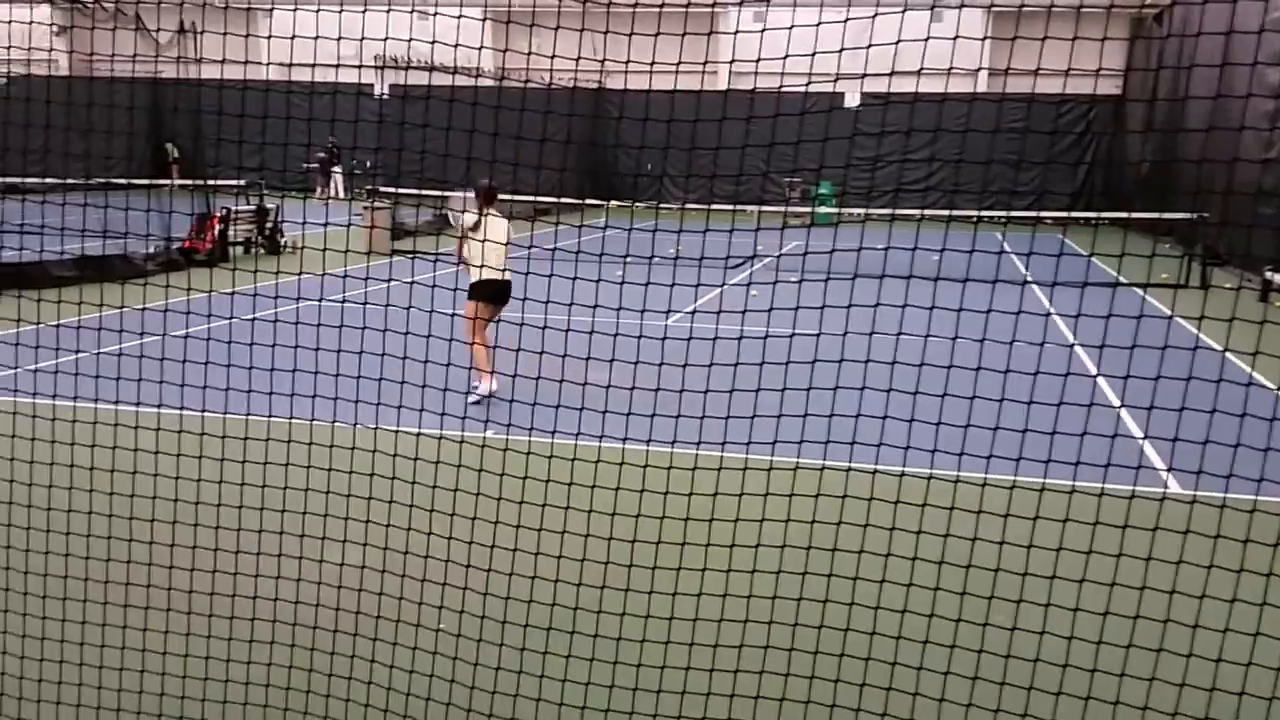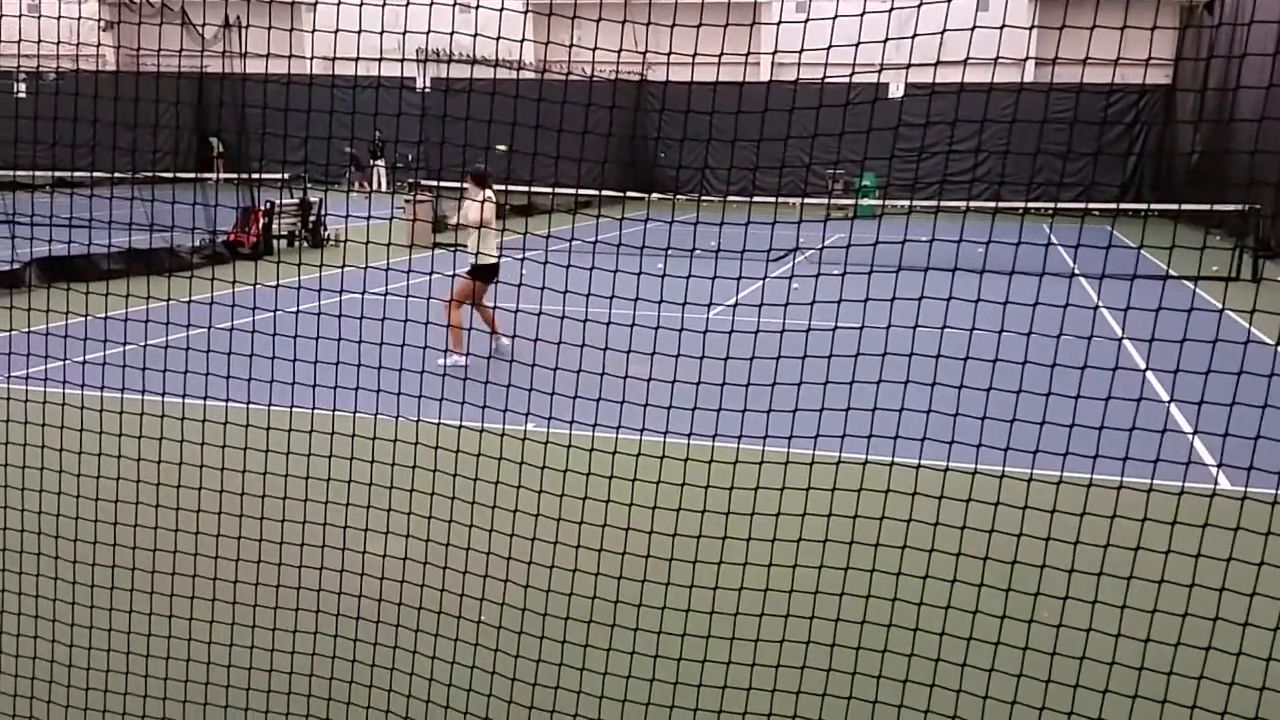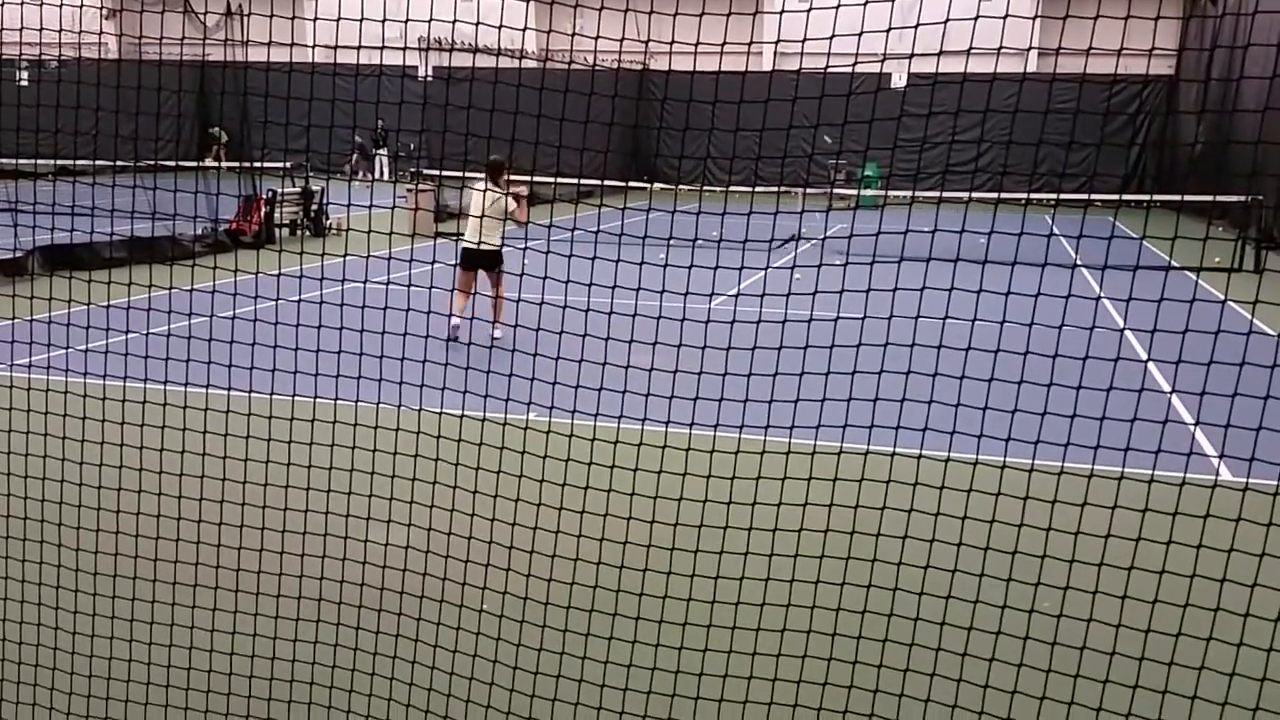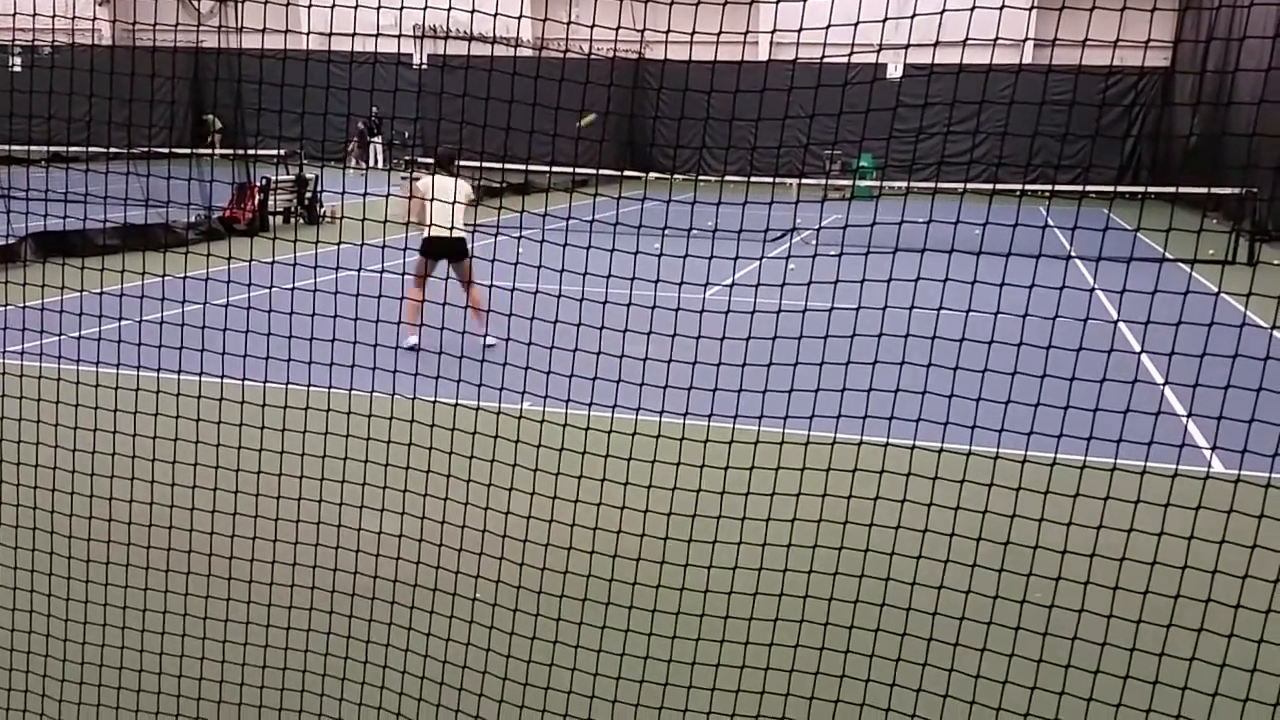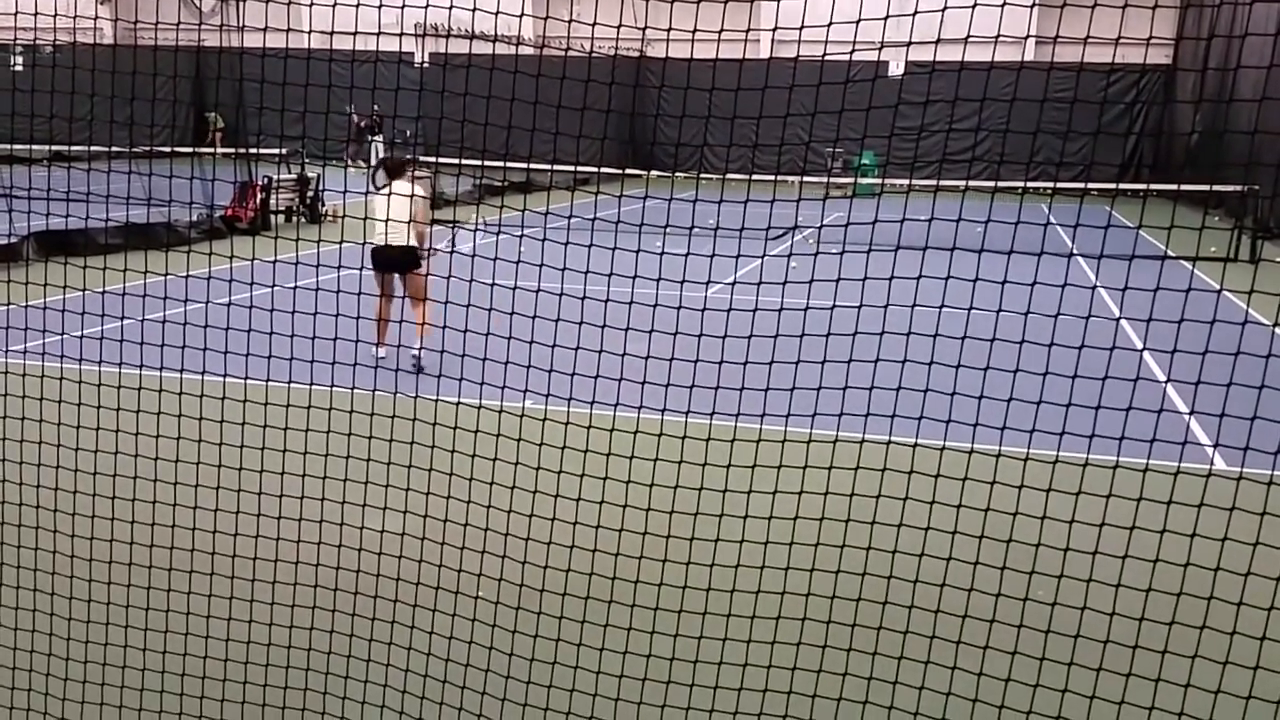
dt=0.7s
person 1, frame 1
left shoulder: (469, 217)
right shoulder: (504, 223)
left elbow: (460, 251)
left wrist: (465, 259)
left hip: (484, 284)
right hip: (503, 284)
left knee: (474, 336)
right knee: (479, 331)
left ankle: (486, 383)
right ankle: (486, 382)
person 1, frame 2
left shoulder: (487, 196)
right shoulder: (469, 201)
left elbow: (485, 218)
right elbow: (461, 223)
left wrist: (463, 221)
right wrist: (458, 221)
left hip: (485, 264)
right hip: (482, 262)
left knee: (452, 304)
right knee: (477, 302)
left ankle: (457, 354)
right ankle: (498, 339)
person 1, frame 3
left shoulder: (475, 188)
right shoulder: (506, 198)
right elbow: (522, 220)
right wrist: (523, 197)
left hip: (469, 249)
right hip: (491, 251)
left knee: (462, 293)
right knee: (497, 290)
left ankle: (455, 317)
right ankle: (496, 327)
person 1, frame 4
left shoulder: (423, 182)
right shoulder: (465, 186)
left elbow: (416, 217)
left hip: (431, 240)
right hip: (456, 241)
left knee: (417, 287)
right knee: (469, 286)
left ankle: (413, 335)
right ankle: (485, 333)
person 1, frame 5
left shoulder: (379, 195)
right shoulder: (417, 191)
right elbow: (421, 229)
right wrist: (422, 248)
left hip: (380, 250)
right hip: (405, 250)
left knee: (385, 298)
right knee: (419, 303)
left ankle: (380, 345)
right ankle: (417, 347)
